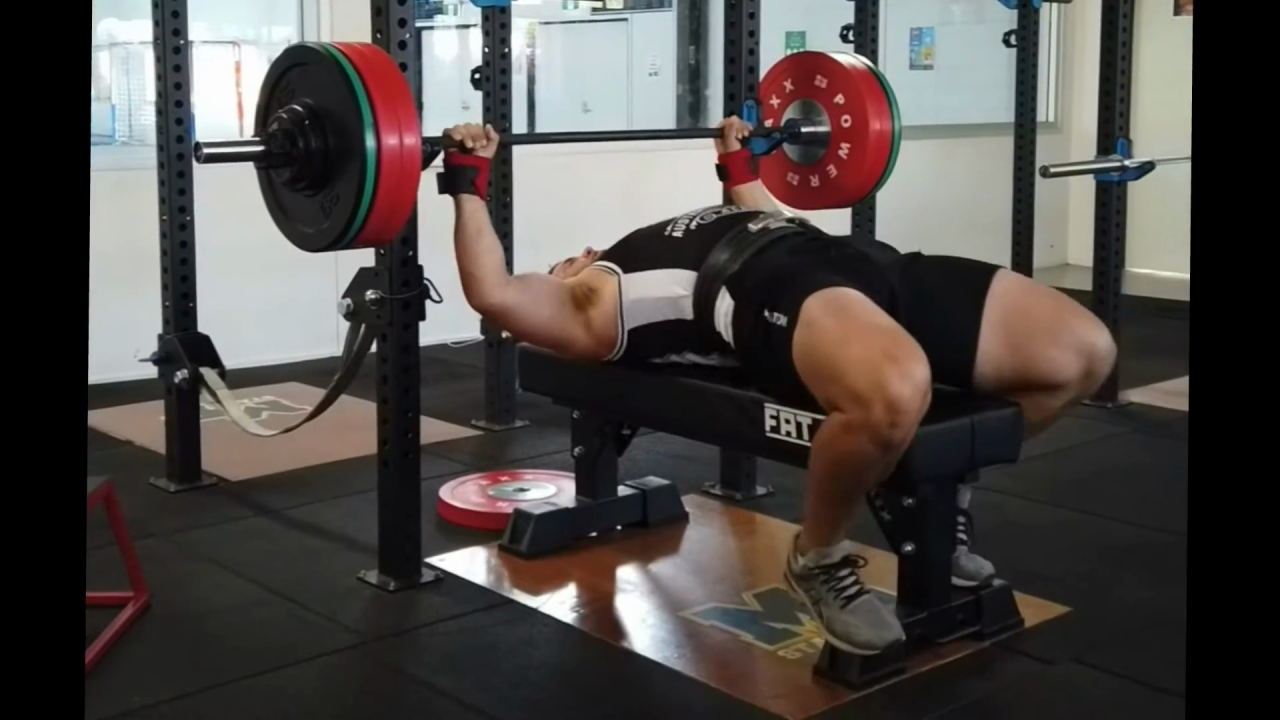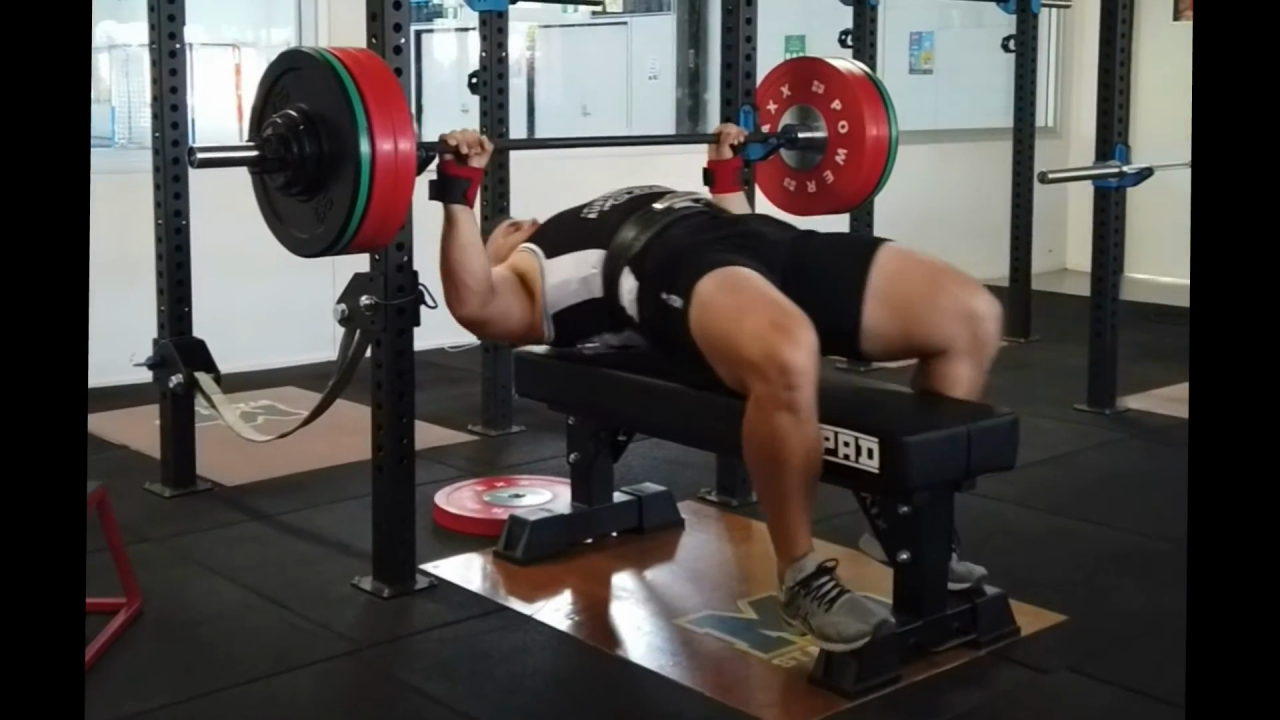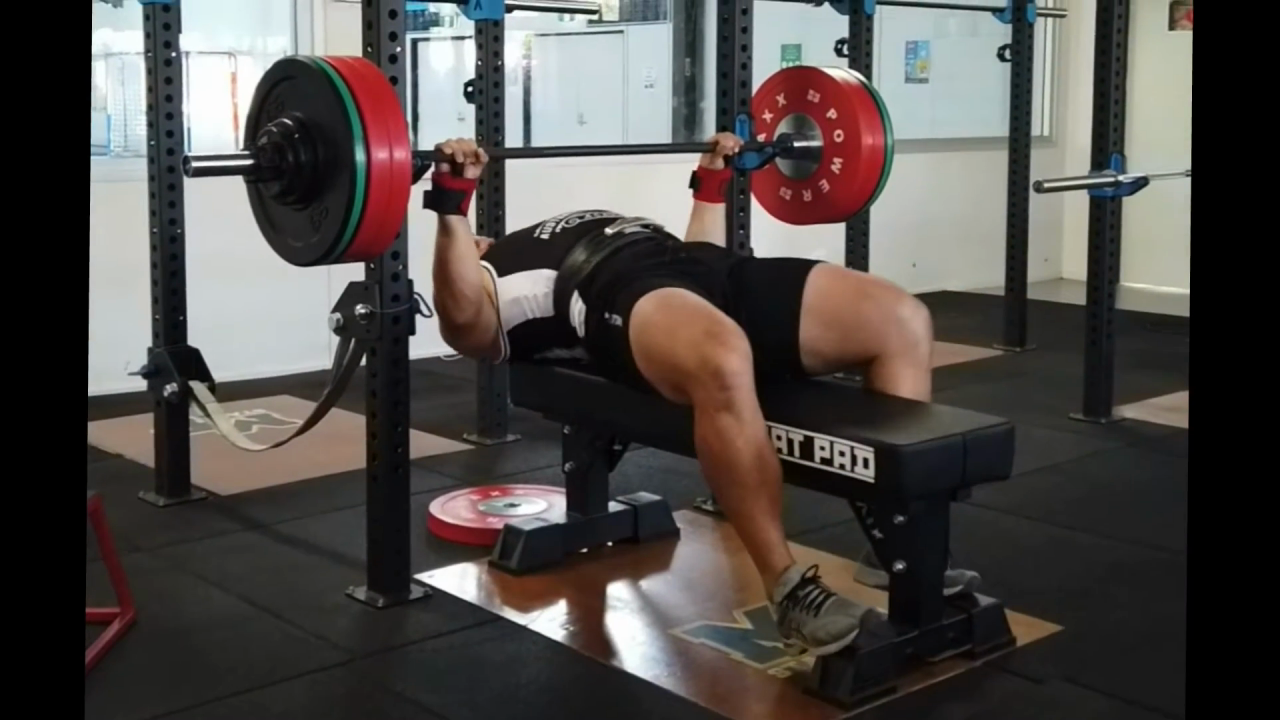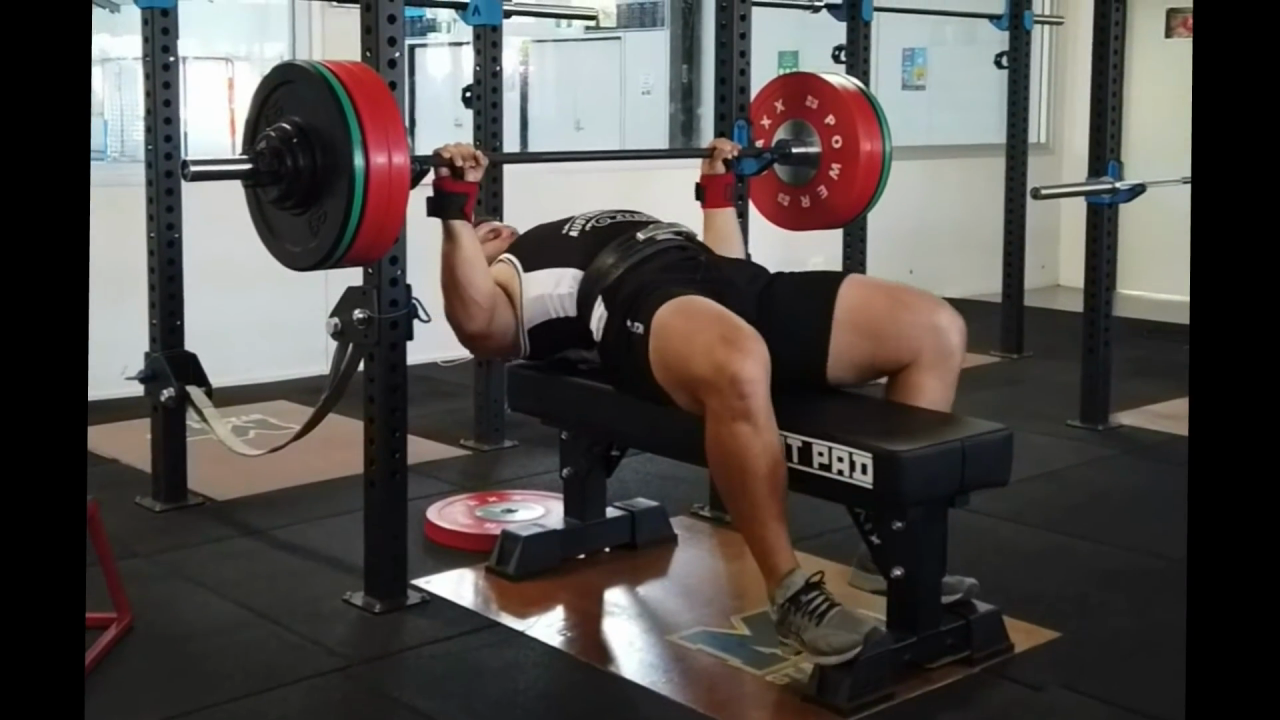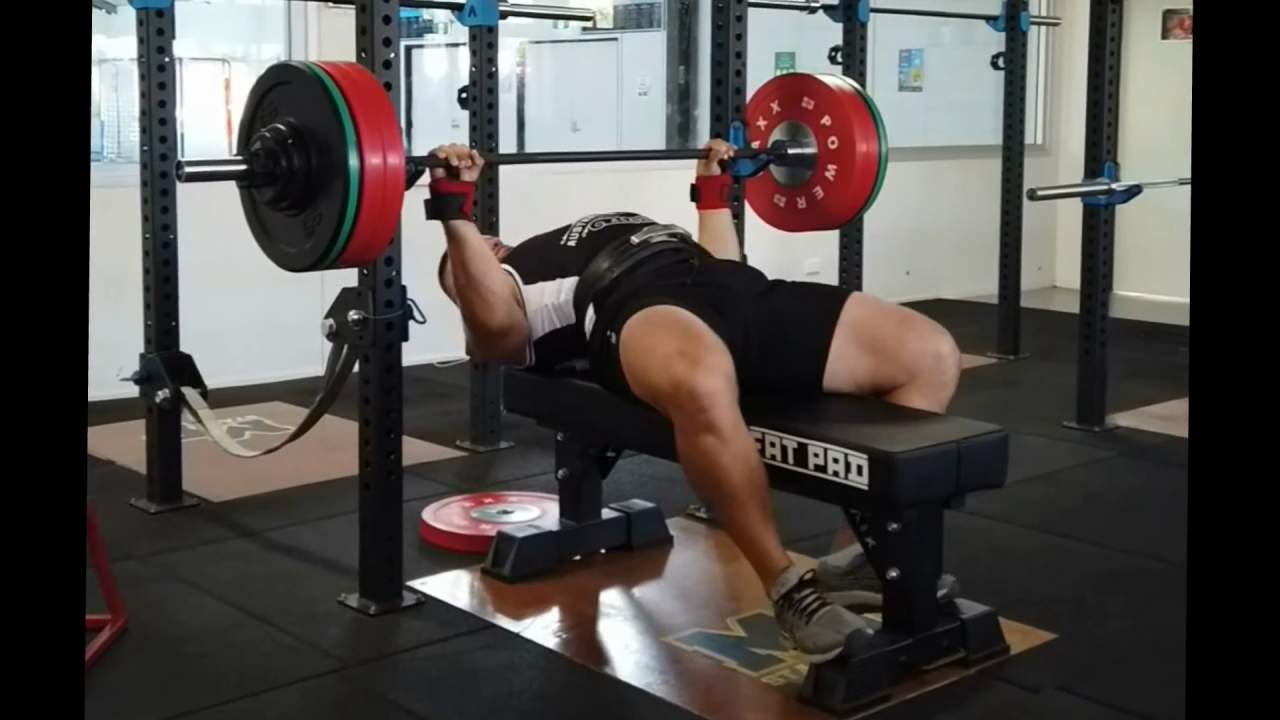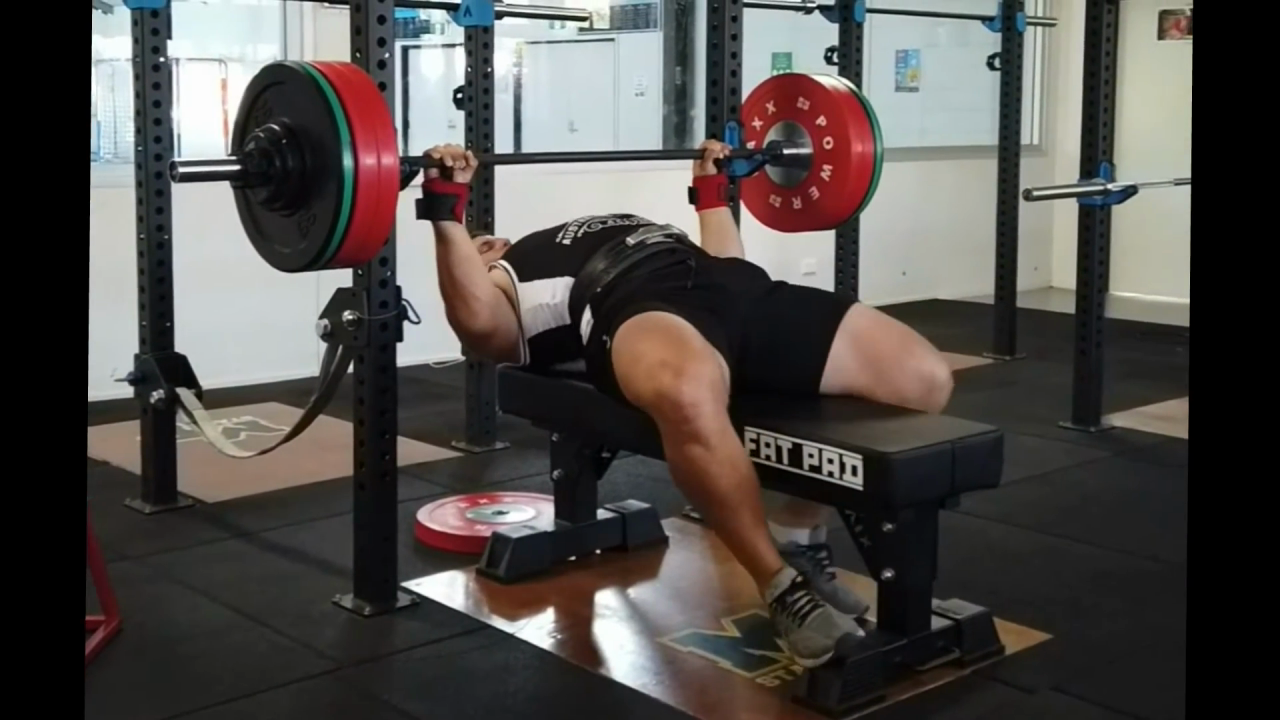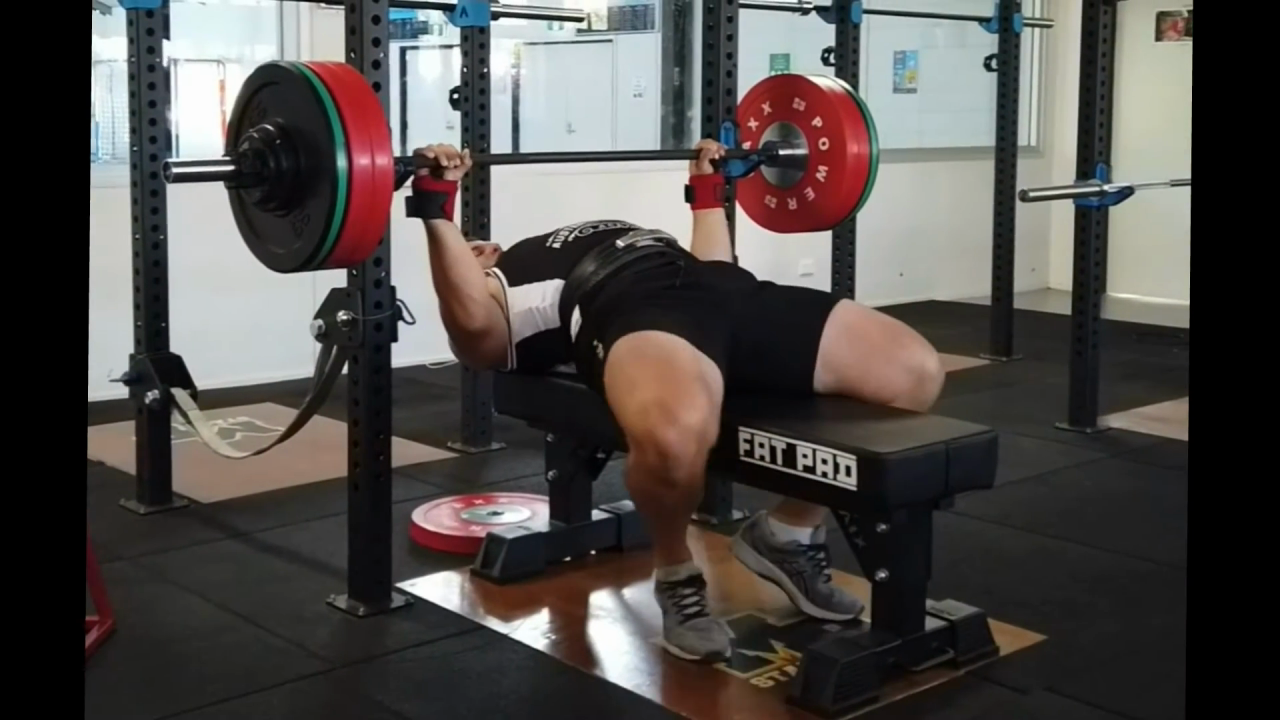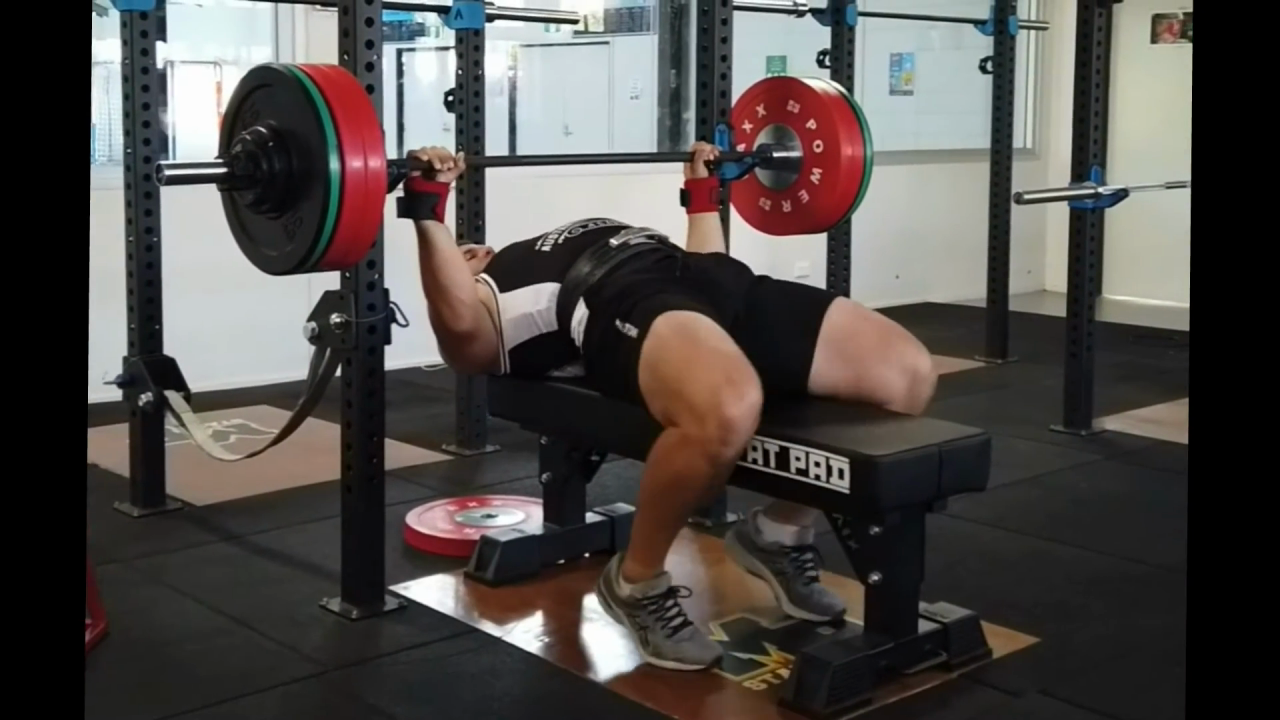
dt=0.4s
person 1, frame 1
left shoulder: (655, 267)
right shoulder: (587, 312)
left elbow: (760, 228)
right elbow: (493, 294)
left wrist: (735, 164)
right wrist: (467, 183)
left knee: (1082, 350)
right knee: (894, 391)
right ankle: (817, 560)
person 1, frame 2
left shoulder: (590, 229)
right shoulder: (520, 282)
right elbow: (473, 304)
left wrist: (725, 171)
right wrist: (458, 193)
left knee: (970, 313)
right knee: (786, 356)
right ankle: (802, 576)
person 1, frame 3
left shoulder: (573, 246)
right shoulder: (483, 290)
left elbow: (697, 259)
right elbow: (461, 315)
left wrist: (711, 182)
right wrist: (450, 205)
left knee: (902, 320)
right knee: (723, 364)
right ankle: (790, 590)
person 1, frame 4
left shoulder: (598, 239)
right shoulder: (504, 281)
left elbow: (724, 266)
right elbow: (475, 322)
left wrist: (717, 188)
right wrist: (453, 209)
left hip: (735, 286)
left knee: (935, 328)
right knee: (740, 370)
right ankle: (792, 593)
person 1, frame 5
right shoulder: (506, 286)
left elbow: (722, 267)
right elbow: (492, 317)
left wrist: (712, 190)
right wrist: (453, 211)
left hip: (737, 293)
left knee: (930, 354)
right knee: (701, 385)
left ankle: (862, 557)
right ankle: (789, 586)
person 1, frame 6
left shoulder: (605, 240)
right shoulder: (500, 287)
left elbow: (722, 266)
right elbow: (475, 319)
left wrist: (711, 188)
right wrist: (445, 212)
left knee: (922, 379)
right knee: (687, 394)
left ankle: (795, 531)
right ankle: (782, 587)
person 1, frame 7
right shoulder: (492, 296)
left elbow: (712, 270)
right elbow: (470, 318)
left wrist: (707, 190)
right wrist: (436, 211)
left knee: (915, 369)
right knee: (673, 437)
left ankle: (788, 534)
right ankle: (675, 573)
person 1, frame 8
right shoulder: (483, 306)
left elbow: (705, 268)
right elbow: (457, 321)
left wrist: (702, 190)
right wrist: (427, 210)
left knee: (906, 372)
right knee: (727, 409)
left ankle: (780, 531)
right ankle: (636, 581)
